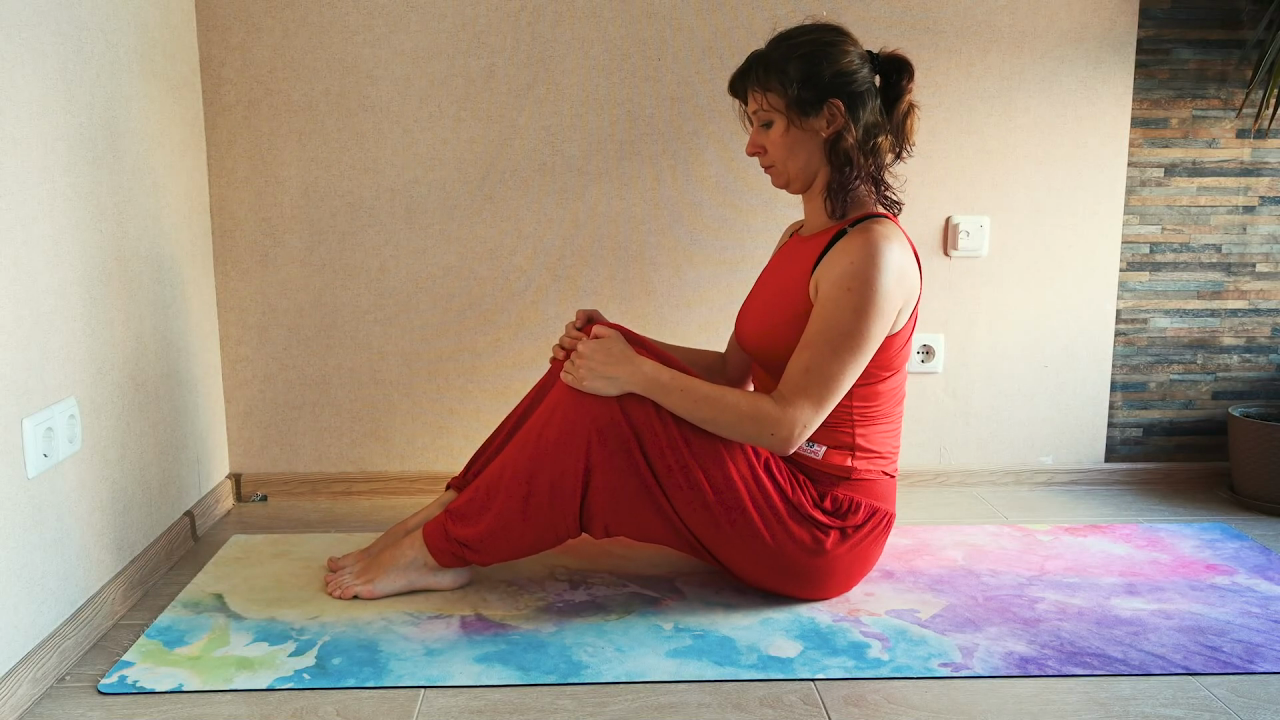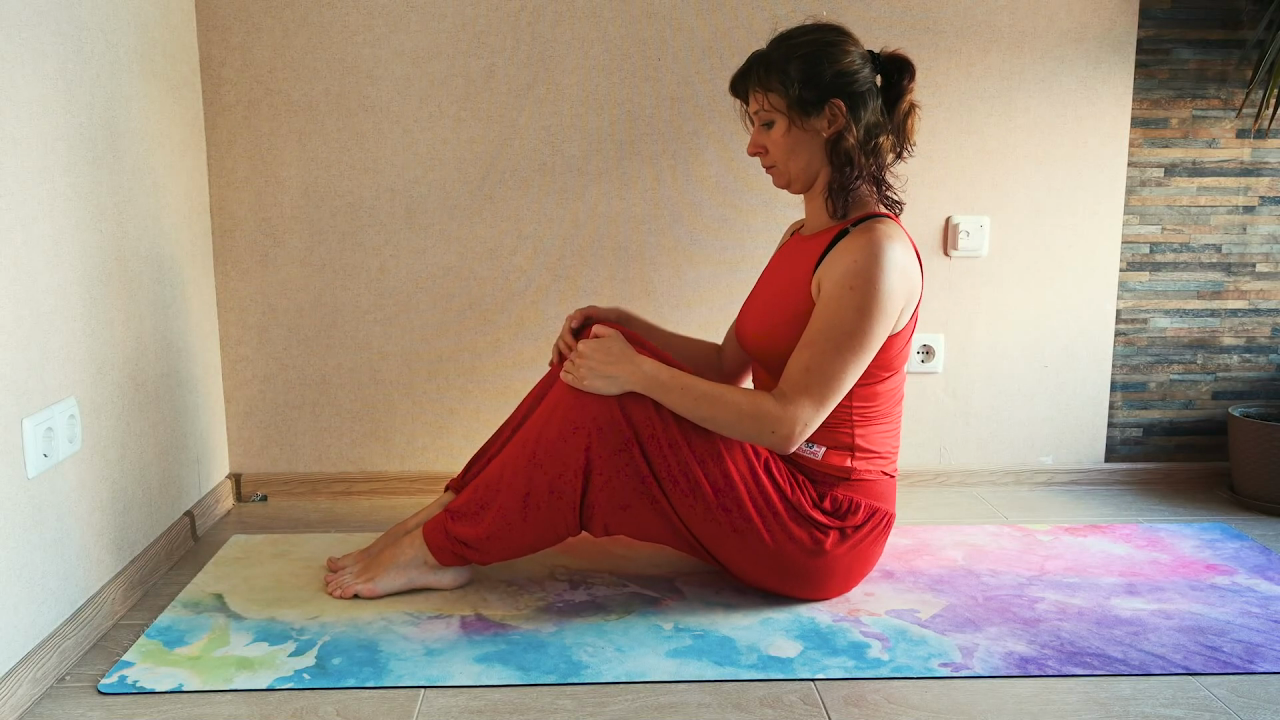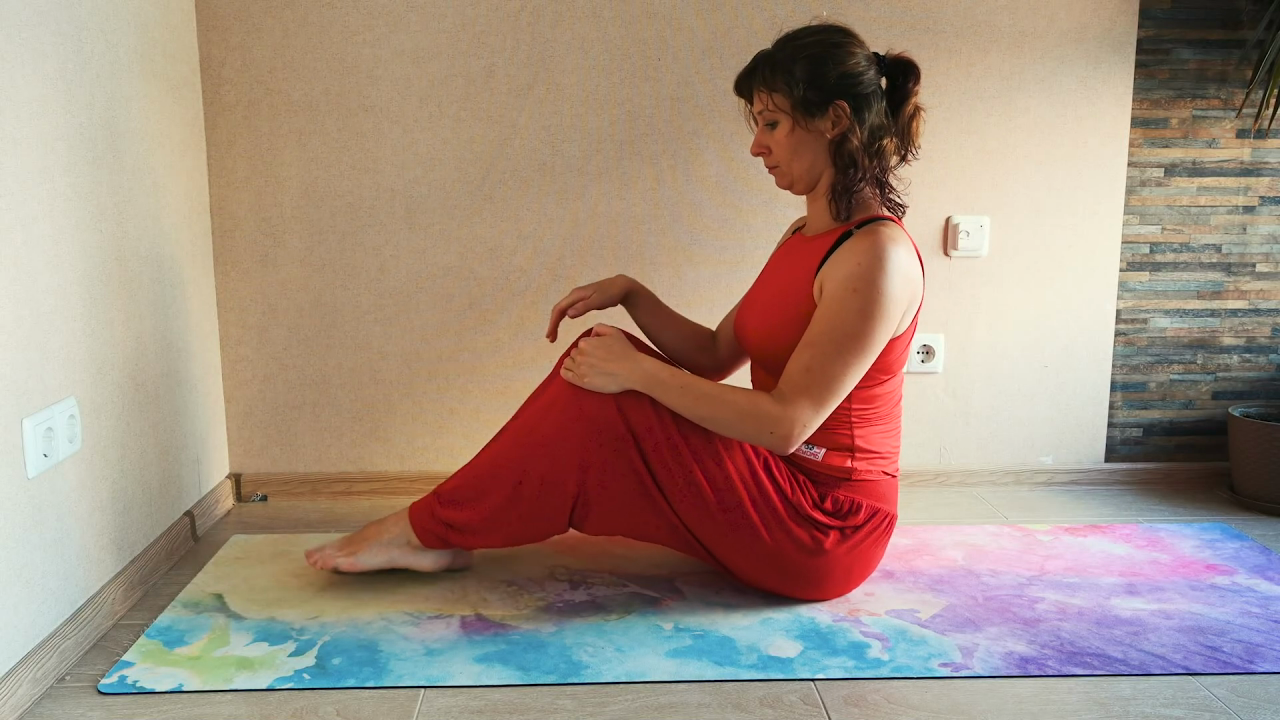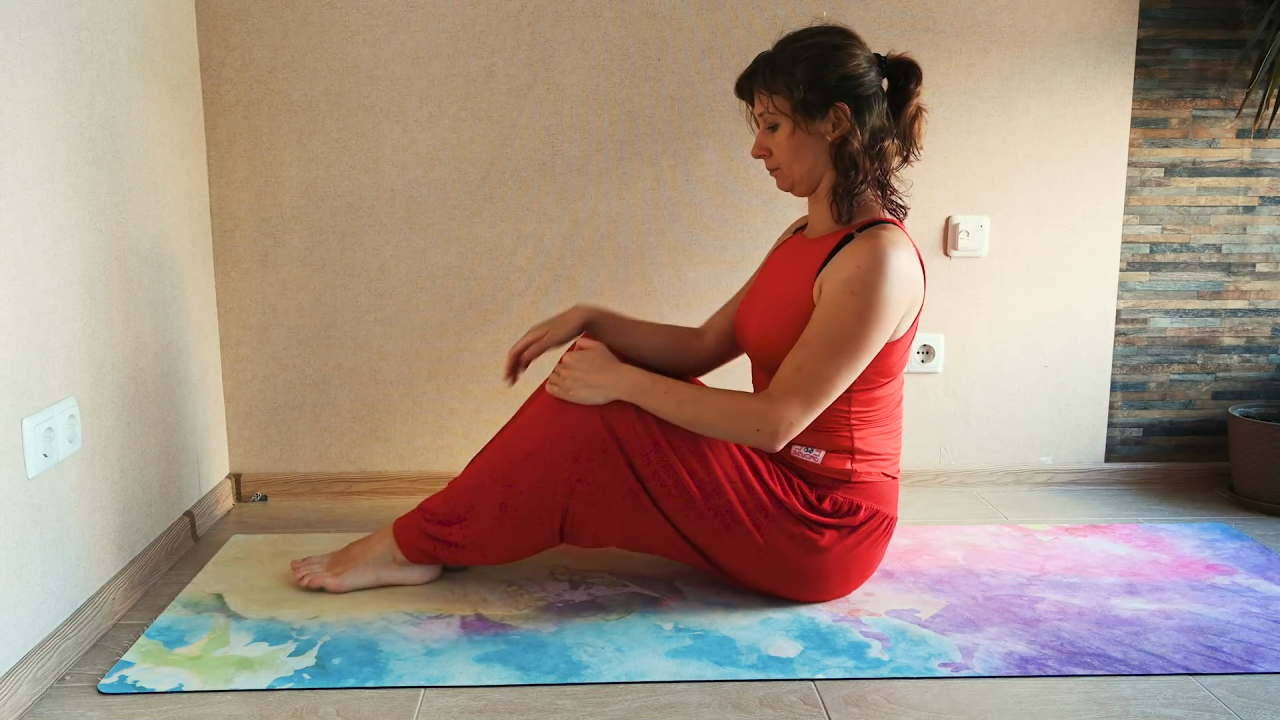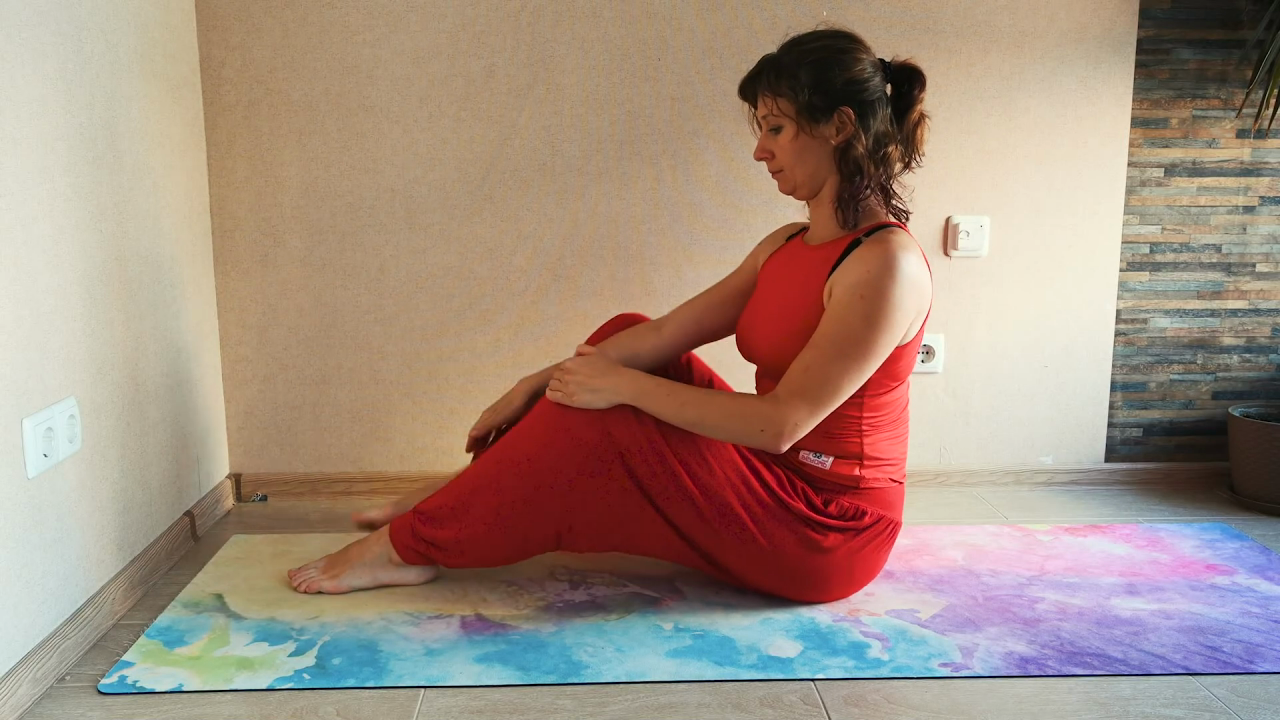
dt=0.2s
person 1, frame 1
left shoulder: (873, 253)
right shoulder: (803, 239)
left elbow: (788, 424)
right elbow: (733, 373)
left wrist: (637, 373)
right wrist: (619, 347)
left hip: (820, 529)
right hip: (777, 488)
left knee: (601, 404)
right knee: (596, 362)
left ankle: (440, 550)
right ankle: (452, 511)
person 1, frame 2
left shoulder: (874, 252)
right shoulder: (804, 238)
left elbow: (788, 422)
right elbow: (728, 368)
left wrist: (638, 371)
right wrist: (625, 332)
left hip: (820, 531)
right hip: (779, 488)
left knee: (601, 402)
right knee: (597, 362)
left ankle: (443, 547)
right ankle: (451, 520)
person 1, frame 3
left shoulder: (877, 256)
right shoulder: (805, 238)
left elbow: (788, 422)
right elbow: (714, 355)
left wrist: (638, 370)
right wrist: (628, 293)
left hip: (821, 534)
right hip: (779, 487)
left knee: (600, 403)
right knee: (601, 360)
left ankle: (427, 531)
right ankle: (454, 522)
person 1, frame 4
left shoulder: (879, 259)
right shoulder: (801, 241)
left elbow: (775, 421)
right elbow: (701, 348)
left wrist: (622, 381)
right wrist: (590, 319)
left hip: (820, 534)
right hip: (778, 487)
left knee: (587, 417)
right knee: (607, 349)
left ankle: (412, 547)
right ankle: (445, 530)
person 1, frame 5
left shoulder: (888, 264)
right shoulder: (787, 247)
left elbow: (780, 424)
right elbow: (664, 336)
left wrist: (623, 386)
right wrist: (538, 385)
left hip: (823, 537)
right hip: (780, 483)
left knee: (588, 423)
right knee: (628, 333)
left ankle: (409, 547)
right ankle: (489, 479)
